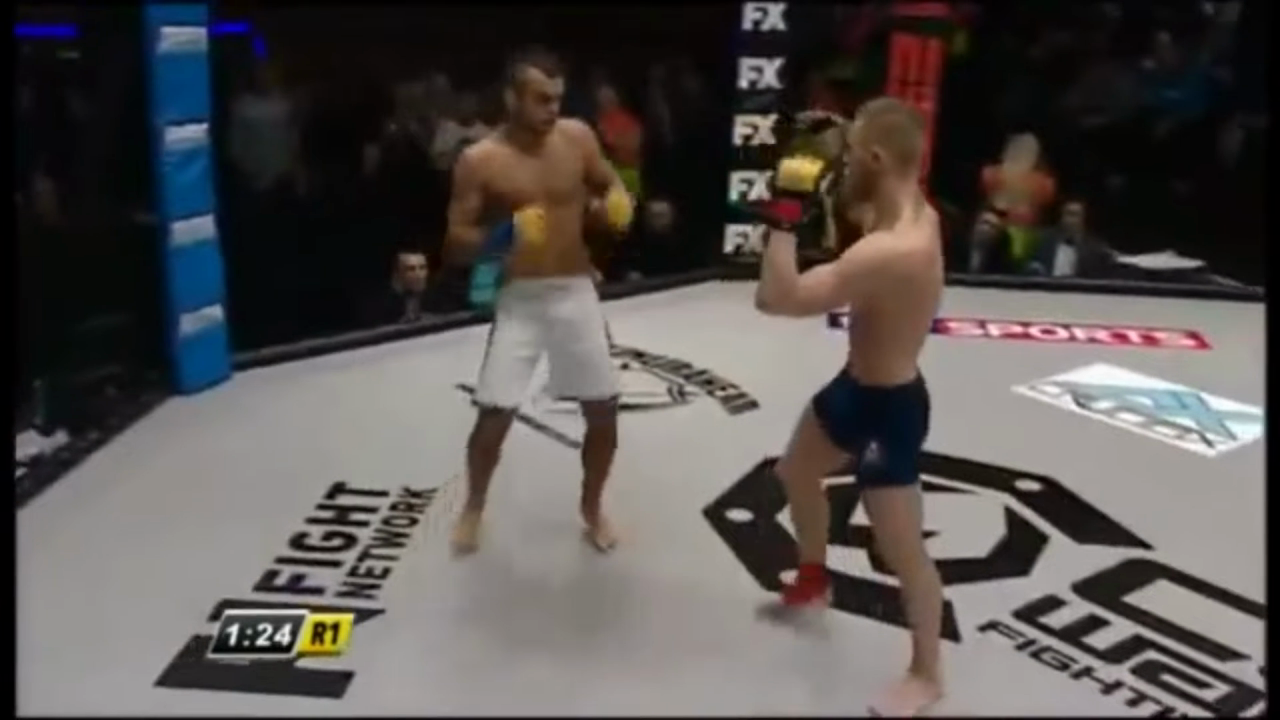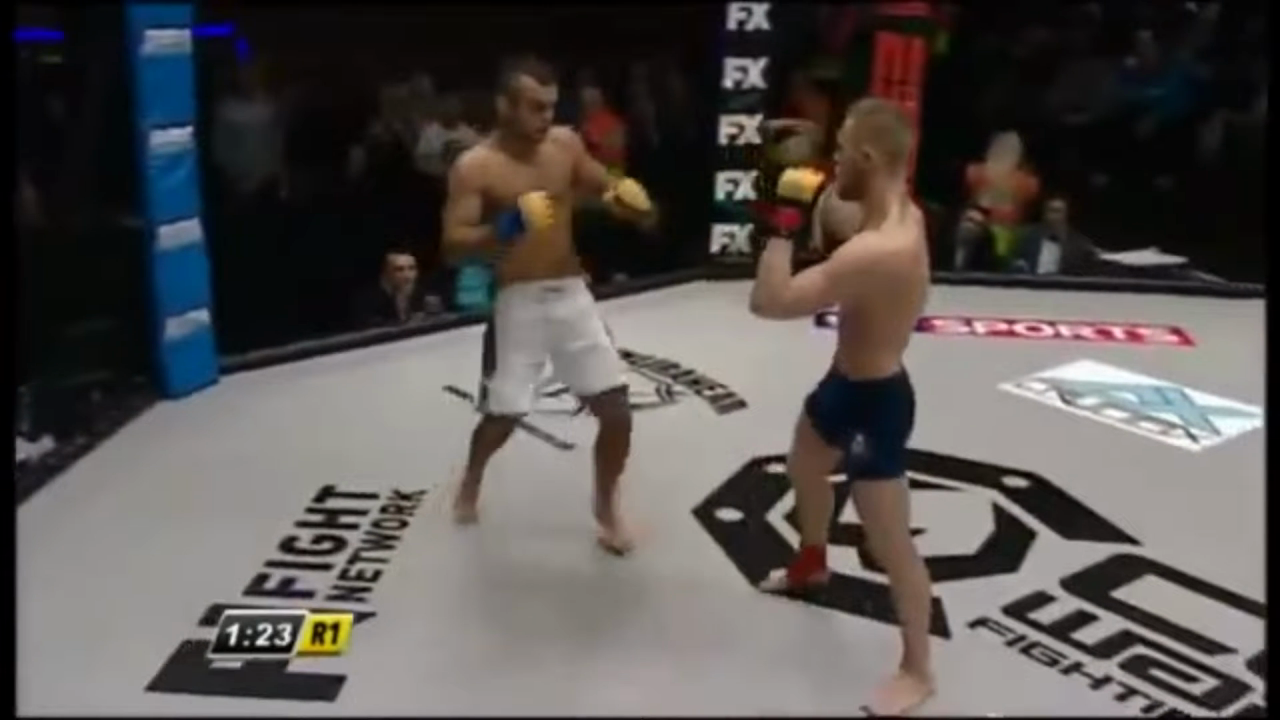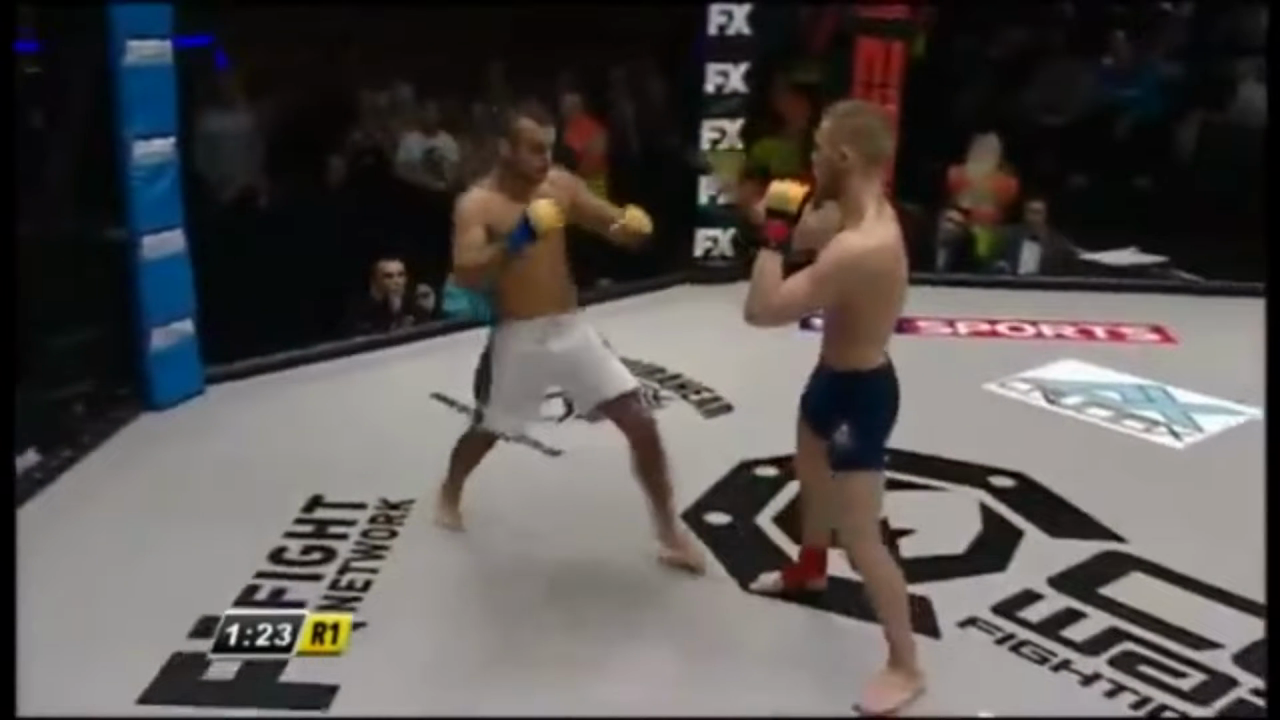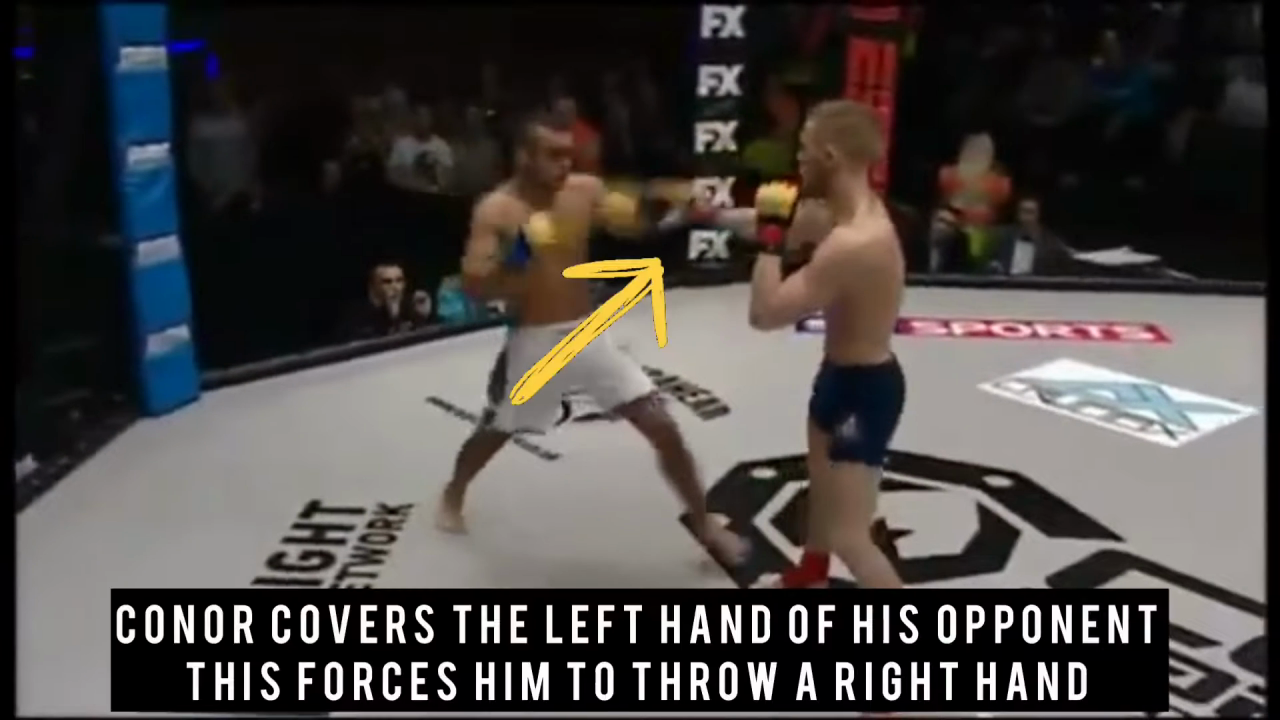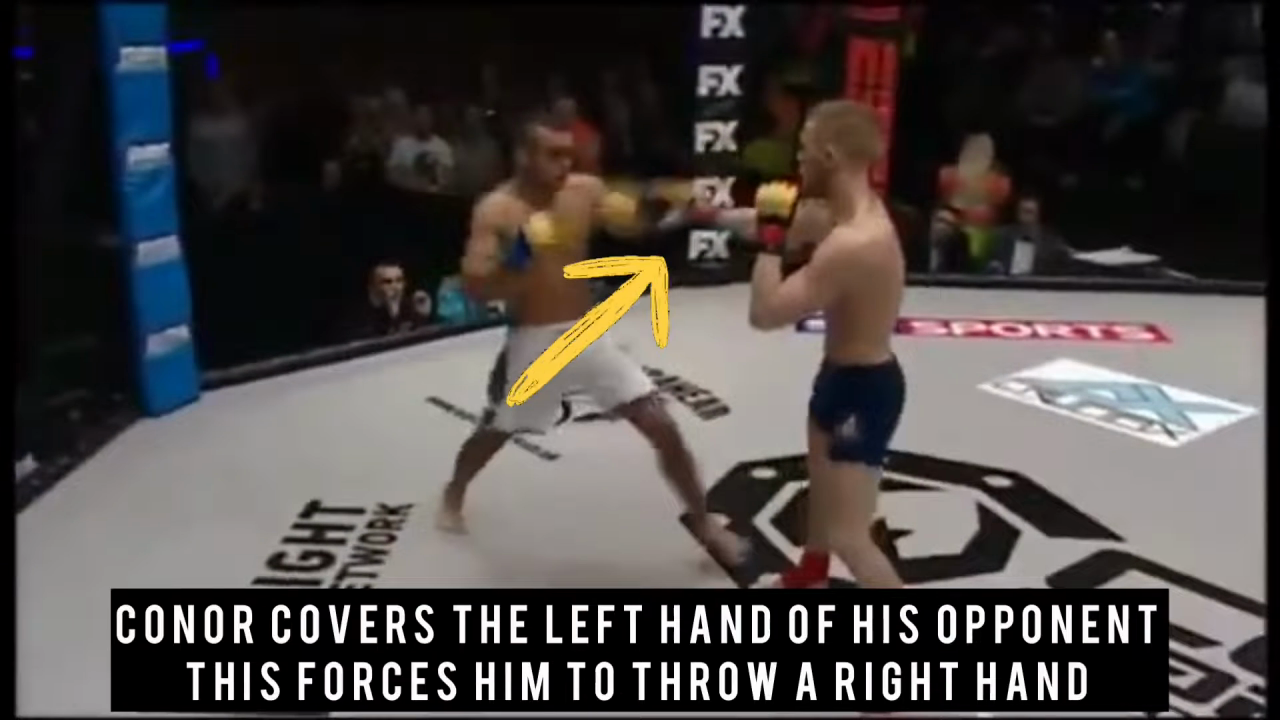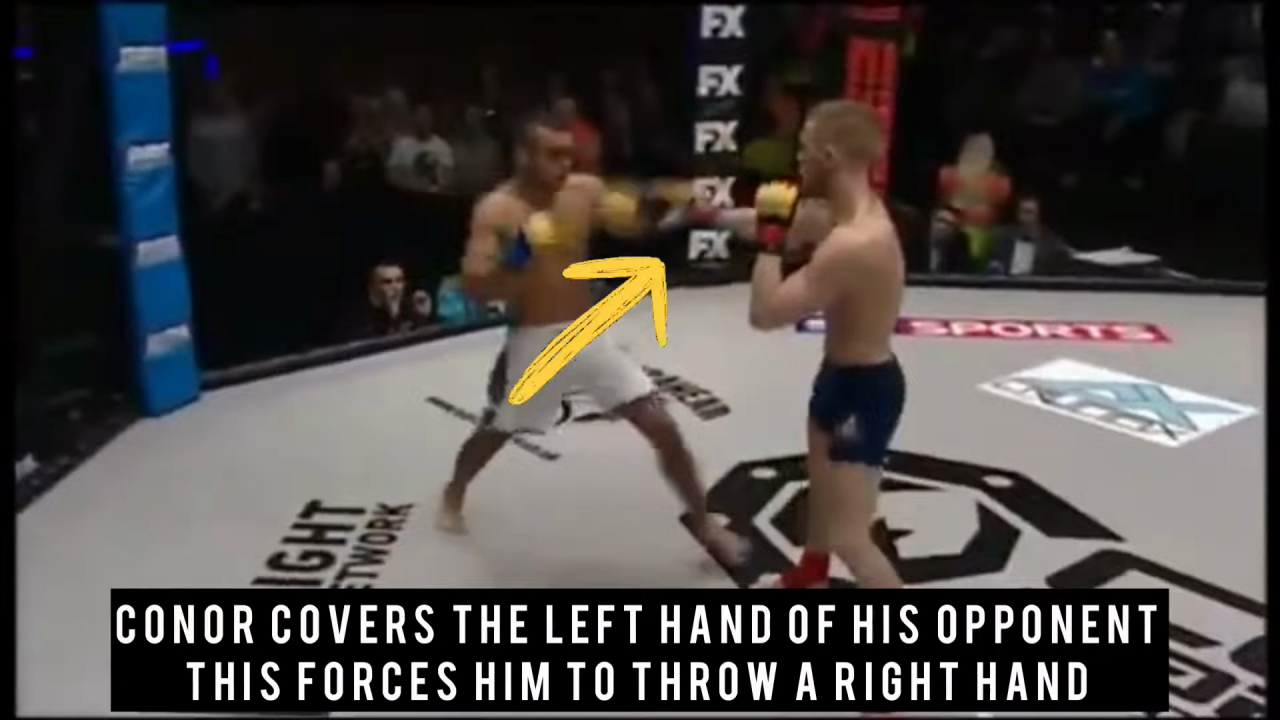
dt=0.5s
person 1, frame 1
left shoulder: (891, 253)
right shoulder: (913, 212)
left elbow: (775, 298)
right elbow: (856, 206)
left wrist: (787, 209)
right wrist: (832, 175)
left hip: (889, 409)
right hip: (856, 385)
left knee: (902, 551)
right knee: (795, 472)
right ankle: (812, 583)
person 1, frame 2
left shoulder: (878, 253)
right shoulder: (900, 214)
left elbow: (768, 301)
right elbow: (840, 222)
left wrist: (784, 219)
right wrist: (807, 200)
left hip: (874, 402)
right hip: (846, 382)
left knee: (890, 545)
right knee: (805, 469)
left ankle: (917, 670)
right ankle: (810, 564)
person 1, frame 3
left shoulder: (860, 248)
right shoulder: (868, 211)
left elbow: (762, 310)
left wrist: (774, 229)
right wrist: (770, 215)
left hip: (860, 393)
right hip: (835, 376)
left knee: (860, 537)
right knee: (811, 473)
left ankle: (905, 667)
right ankle: (810, 568)
person 1, frame 4
left shoulder: (852, 244)
right shoulder: (852, 206)
left elbow: (764, 313)
right elbow: (775, 220)
left wrist: (771, 236)
right wrist: (714, 213)
left hip: (864, 390)
right hip: (841, 374)
left knee: (847, 536)
right knee: (822, 482)
right ankle: (809, 574)
person 1, frame 5
left shoulder: (853, 244)
right shoulder: (848, 207)
left elbow: (765, 313)
right elbow: (777, 223)
left wrist: (770, 234)
right wrist: (713, 213)
left hip: (864, 390)
right hip: (841, 374)
left knee: (847, 536)
right knee: (821, 482)
right ankle: (810, 575)
person 1, frame 6
left shoulder: (853, 244)
right shoulder: (846, 208)
left elbow: (765, 313)
right elbow: (785, 223)
left wrist: (770, 234)
right wrist: (713, 213)
left hip: (865, 390)
right hip: (842, 375)
left knee: (848, 537)
right knee: (822, 482)
right ankle: (809, 576)
person 2, frame 1
left shoulder: (578, 138)
right shoulder: (479, 160)
left elbow: (610, 184)
right elbow: (457, 236)
left wrist: (616, 203)
right wrist: (503, 236)
left hip: (577, 295)
right hip: (519, 300)
left knee: (603, 414)
right knee: (493, 417)
left ankle: (592, 508)
right ankle: (474, 508)
person 2, frame 2
left shoulder: (565, 144)
right shoulder: (474, 167)
left elbow: (605, 188)
right elbow: (455, 246)
left wrist: (628, 200)
right wrist: (507, 226)
left hip: (572, 296)
right hip: (518, 303)
left knee: (617, 412)
right knee: (501, 415)
left ankle: (606, 510)
right ankle: (470, 483)
person 2, frame 3
left shoulder: (561, 184)
right shoulder: (476, 204)
left elbow: (610, 221)
right elbow: (466, 275)
left wrist: (633, 225)
right wrist: (517, 239)
left hip: (572, 328)
right hip: (519, 338)
left knee: (641, 424)
right knee: (488, 431)
left ankle: (668, 529)
right ankle: (449, 493)
person 2, frame 4
left shoulder: (585, 190)
right shoulder: (494, 211)
left elbow: (637, 223)
right elbow: (475, 285)
left wrist: (641, 214)
right wrist: (517, 256)
left hip: (589, 334)
right hip: (534, 342)
left knee: (662, 427)
right knee: (495, 430)
left ankle: (704, 524)
right ankle: (452, 496)
person 2, frame 5
left shoulder: (586, 190)
right shoulder: (495, 210)
left elbow: (635, 223)
right elbow: (475, 286)
left wrist: (652, 209)
right wrist: (516, 258)
right hip: (534, 342)
left knee: (662, 427)
right knee: (495, 430)
left ankle: (705, 523)
right ankle: (453, 495)
person 2, frame 6
left shoulder: (585, 190)
right shoulder: (495, 210)
left elbow: (635, 221)
right elbow: (475, 286)
right wrist: (515, 260)
left hip: (589, 335)
right hip: (534, 342)
left knee: (662, 427)
right knee: (495, 431)
left ankle: (704, 523)
right ankle: (453, 495)
